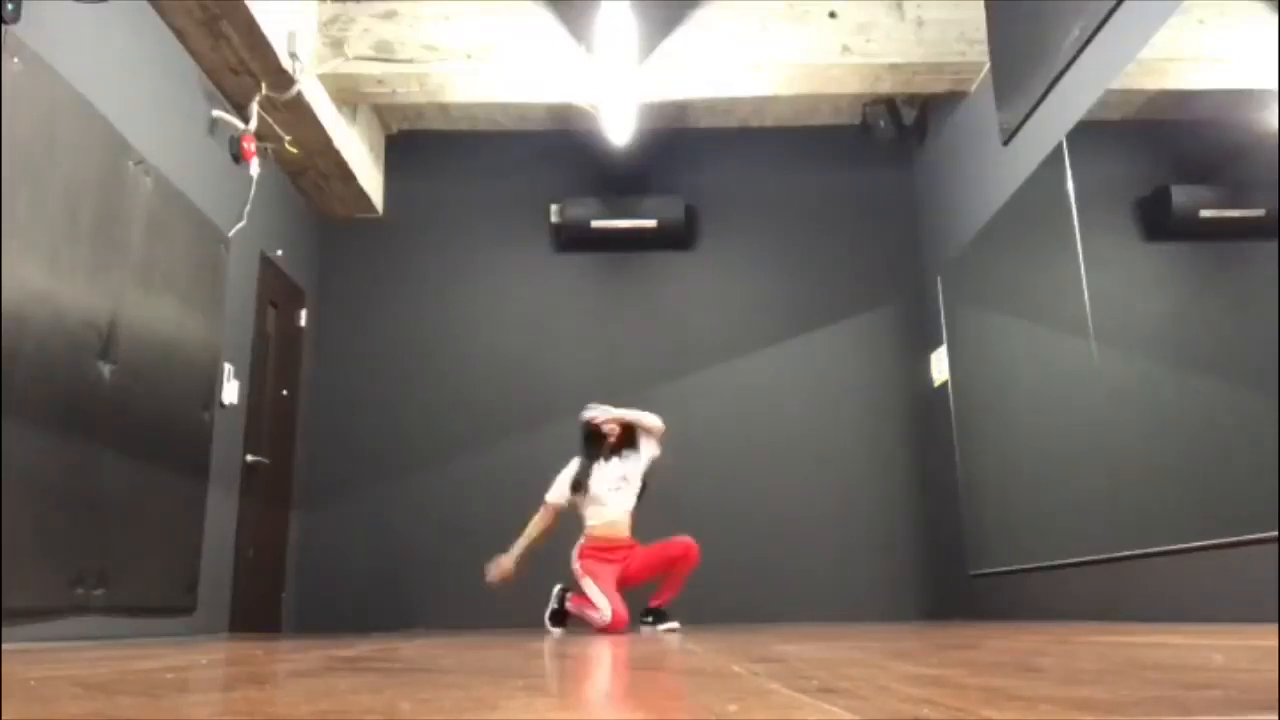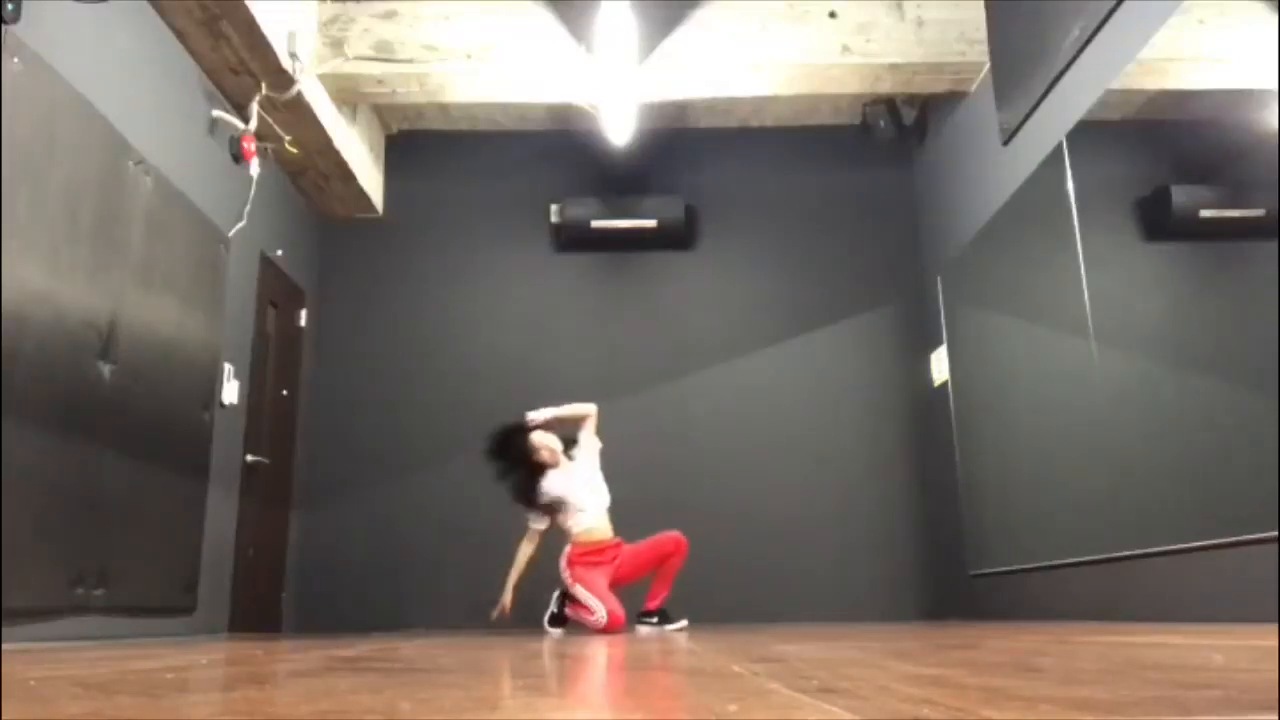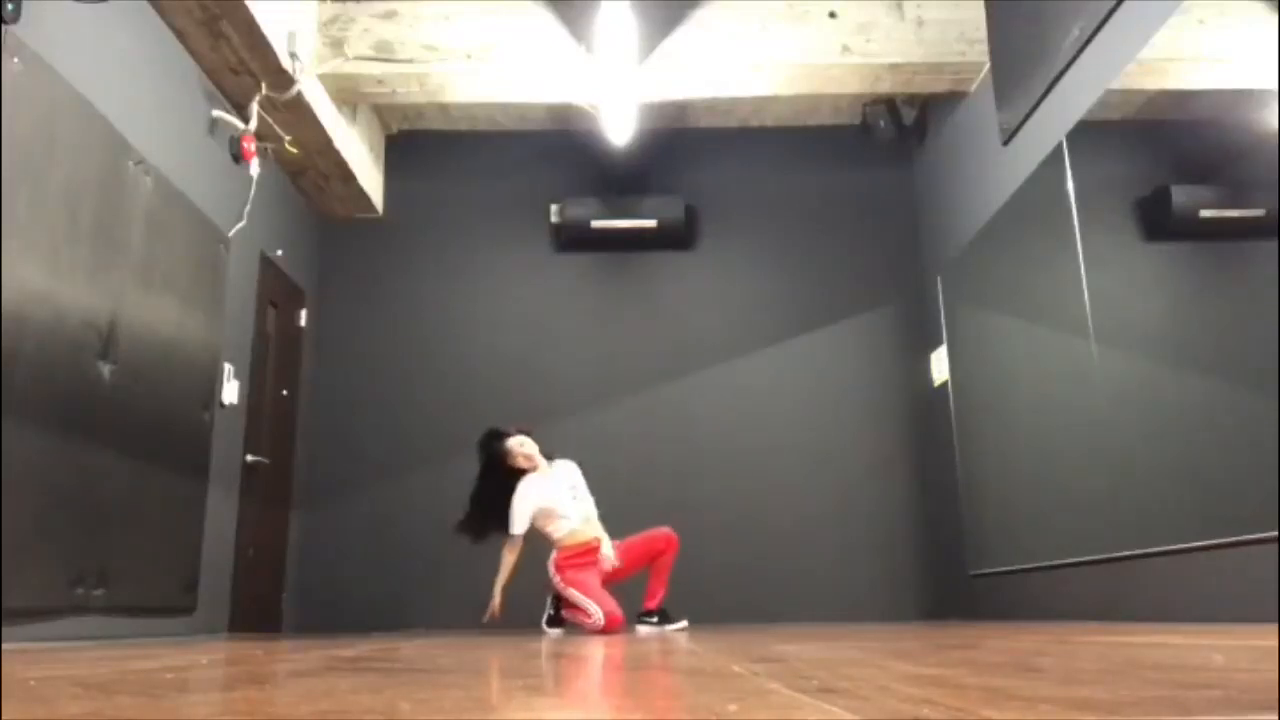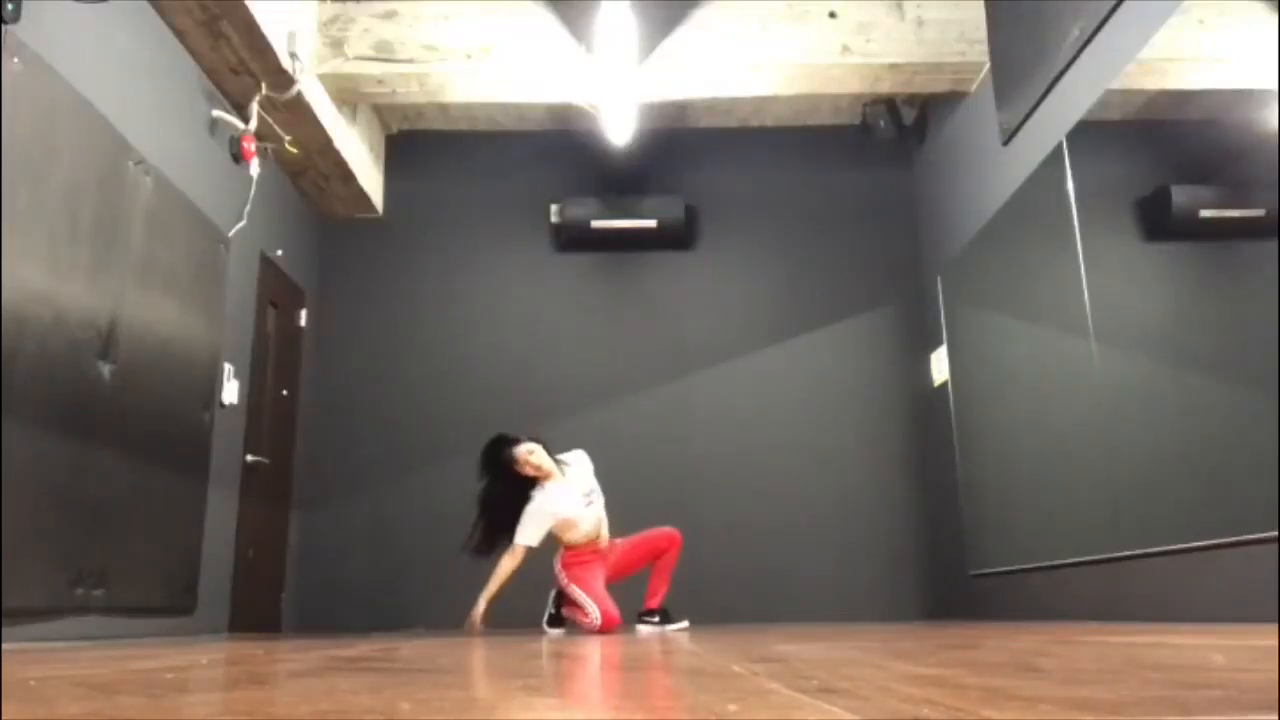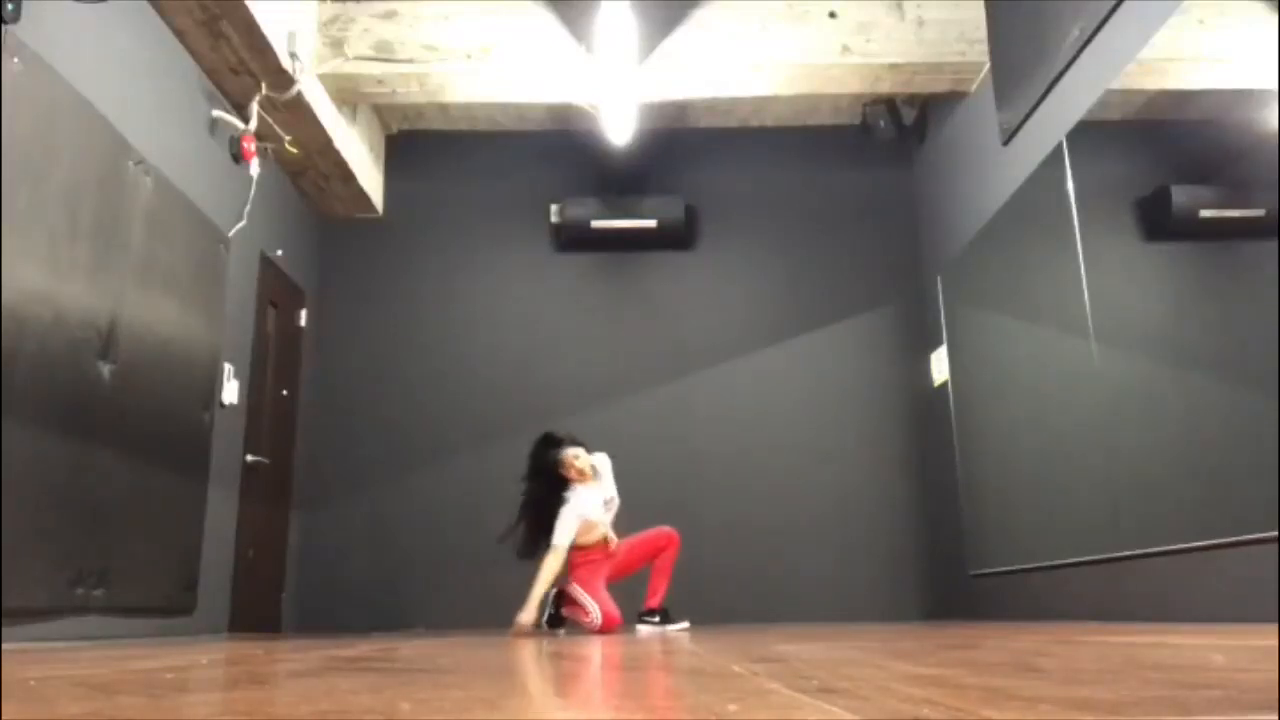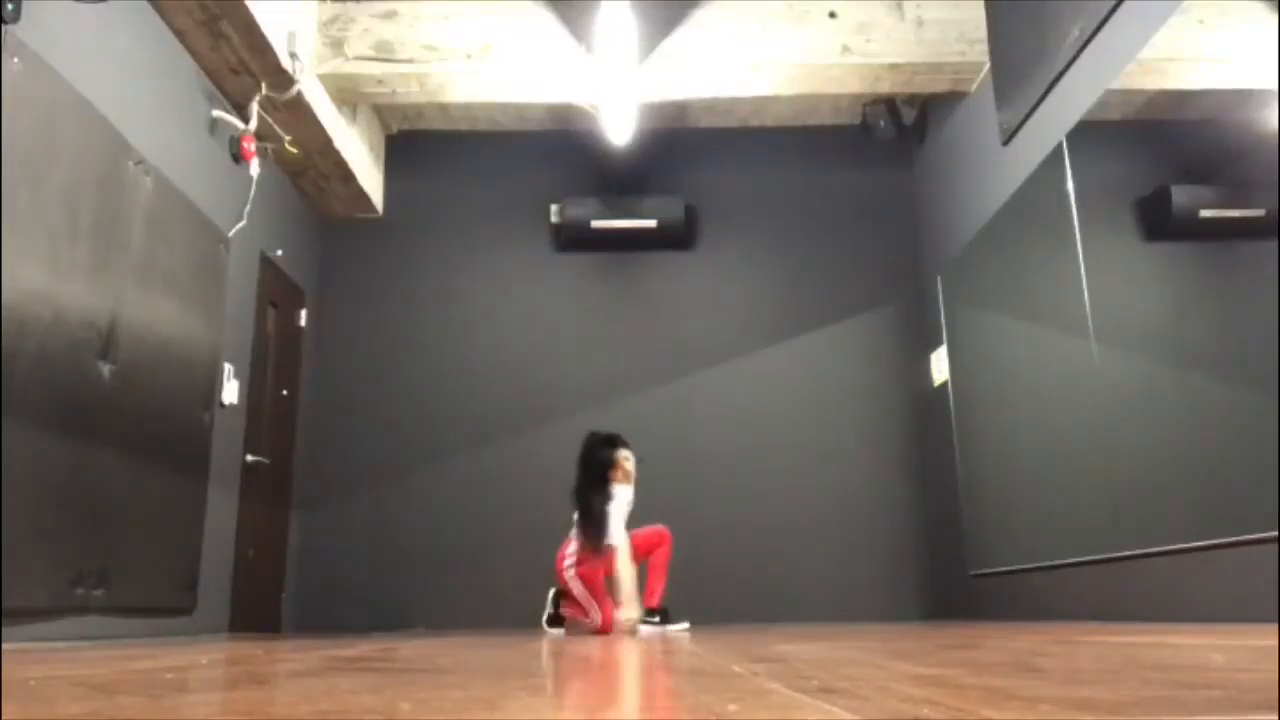
dt=0.3s
person 1, frame 1
left shoulder: (633, 459)
right shoulder: (580, 467)
left elbow: (656, 425)
right elbow: (546, 514)
left wrist: (614, 414)
right wrist: (512, 555)
left hip: (629, 554)
right hip: (593, 557)
left knee: (687, 548)
right knee: (616, 620)
left ankle: (654, 612)
right ankle: (567, 600)
person 1, frame 2
left shoulder: (584, 457)
right shoulder: (546, 487)
left elbow: (590, 411)
right elbow: (531, 540)
left wrist: (550, 414)
right wrist: (509, 587)
left hip: (616, 554)
right hip: (582, 563)
left knee: (676, 542)
right knee: (613, 621)
left ankle: (651, 613)
right ankle: (565, 605)
person 1, frame 3
left shoulder: (566, 468)
right shoulder: (525, 492)
right elbow: (513, 546)
left wrist: (606, 540)
right wrist: (497, 592)
left hip: (601, 554)
right hip: (571, 566)
left knee: (666, 538)
right knee: (612, 620)
left ankle: (650, 614)
right ankle: (561, 608)
person 1, frame 4
left shoulder: (578, 460)
right shoulder: (540, 504)
right elbow: (514, 554)
left wrist: (604, 525)
right wrist: (482, 601)
left hip: (606, 550)
right hip: (578, 564)
left knee: (670, 538)
right knee: (608, 621)
left ankle: (651, 613)
right ankle: (562, 605)
person 1, frame 5
left shoulder: (602, 462)
right shoulder: (572, 505)
right elbow: (555, 555)
left wrist: (608, 529)
right wrist: (531, 605)
left hip: (608, 552)
right hip: (583, 563)
left knee: (667, 537)
right knee: (610, 622)
left ankle: (651, 614)
right ankle: (562, 604)
person 1, frame 6
left shoulder: (624, 476)
right shoulder: (609, 502)
right elbow: (621, 552)
right wrist: (628, 604)
left hip: (603, 551)
right hip: (578, 561)
left knee: (660, 535)
right knee: (608, 622)
left ankle: (651, 613)
right ankle: (561, 603)
